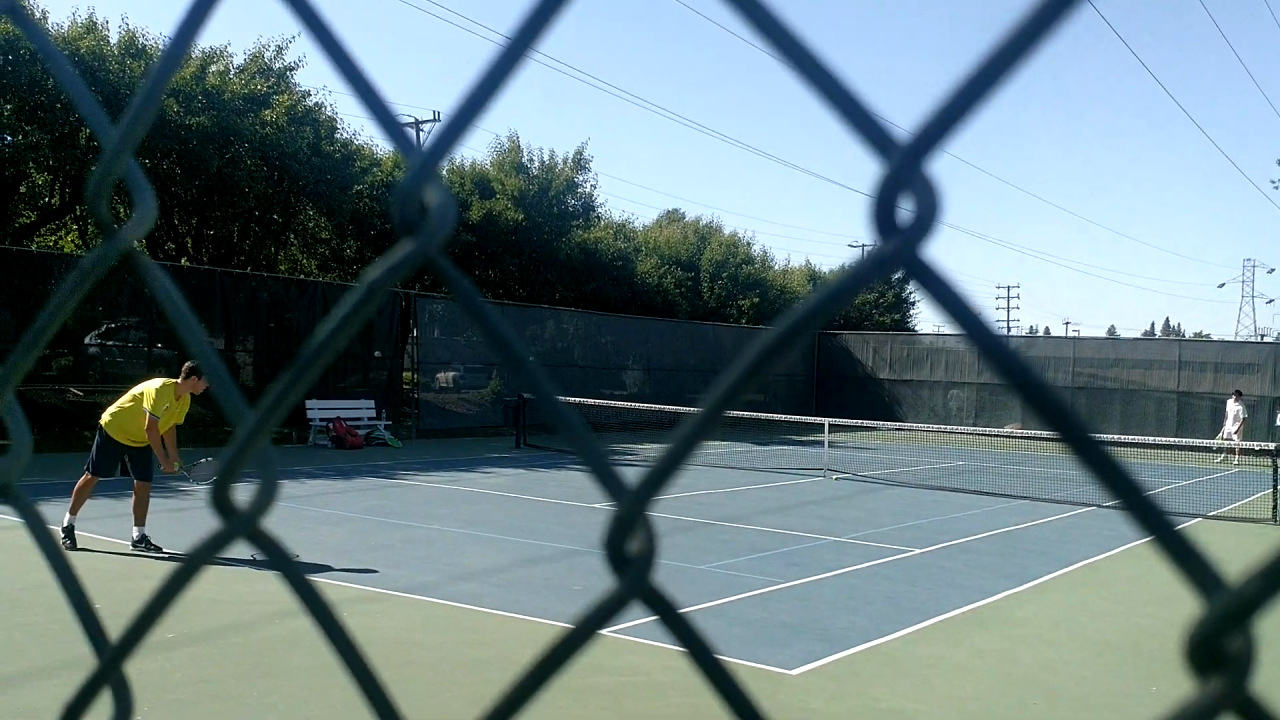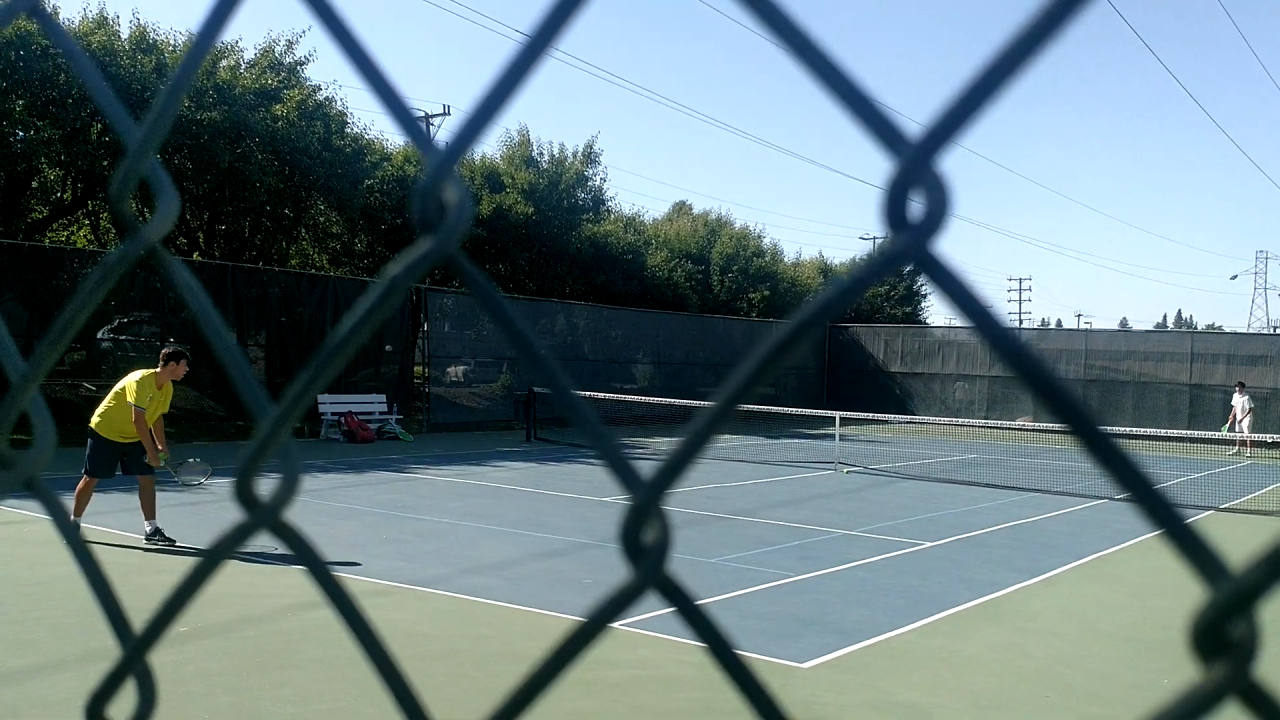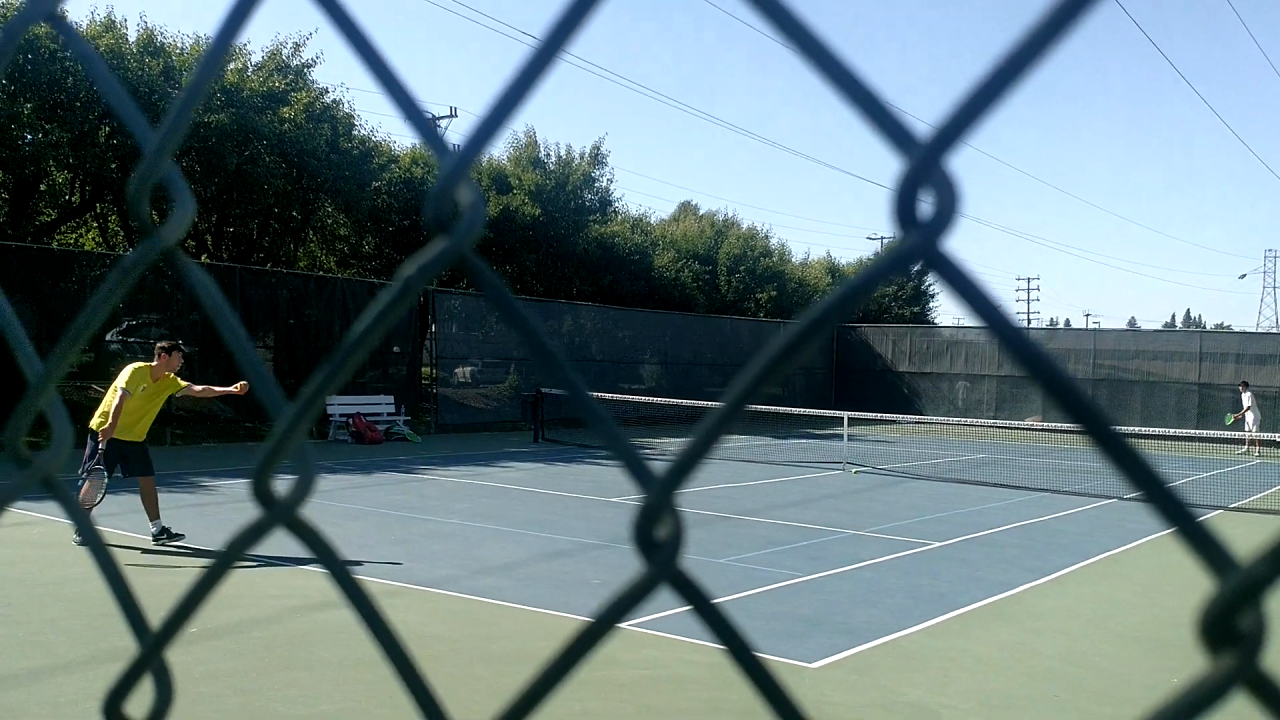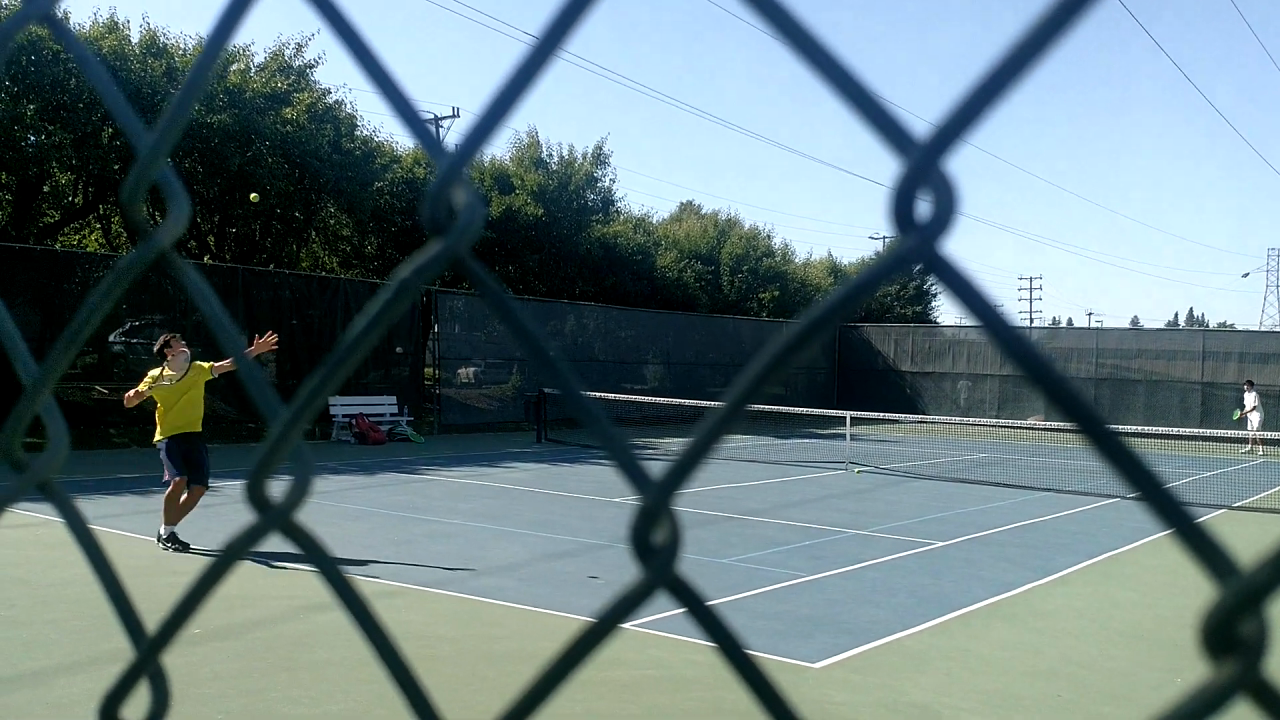
dt=0.4s
person 1, frame 1
left shoulder: (185, 400)
right shoulder: (159, 389)
left elbow: (169, 427)
right elbow: (150, 428)
left wrist: (173, 457)
right wrist: (163, 460)
left hip: (140, 441)
right hip: (113, 431)
left knee: (144, 485)
right knee: (91, 477)
left ankle: (139, 537)
right ankle: (68, 524)
person 1, frame 2
left shoulder: (167, 388)
right shoulder: (140, 381)
left elbow: (156, 417)
right elbow: (138, 420)
left wrist: (162, 447)
right wrist: (151, 453)
left hip: (133, 437)
right hip: (105, 432)
left knee: (147, 479)
right knee: (91, 479)
left ankle: (152, 530)
right ankle: (73, 524)
person 1, frame 3
left shoulder: (169, 382)
right shoulder: (134, 371)
left elbow: (197, 390)
right elbow: (120, 398)
left wrist: (229, 390)
right wrist: (110, 425)
left hip: (134, 437)
right hip: (105, 432)
left knee: (147, 481)
left ankle: (158, 530)
right ankle: (82, 528)
person 1, frame 4
left shoulder: (199, 370)
right shoulder: (156, 376)
left elbow: (230, 364)
right elbow: (129, 402)
left wrist: (256, 350)
right wrist: (135, 395)
left hip: (193, 437)
right hip: (169, 438)
left knee: (198, 489)
right knee: (179, 482)
left ankle: (167, 531)
right ankle: (166, 531)
